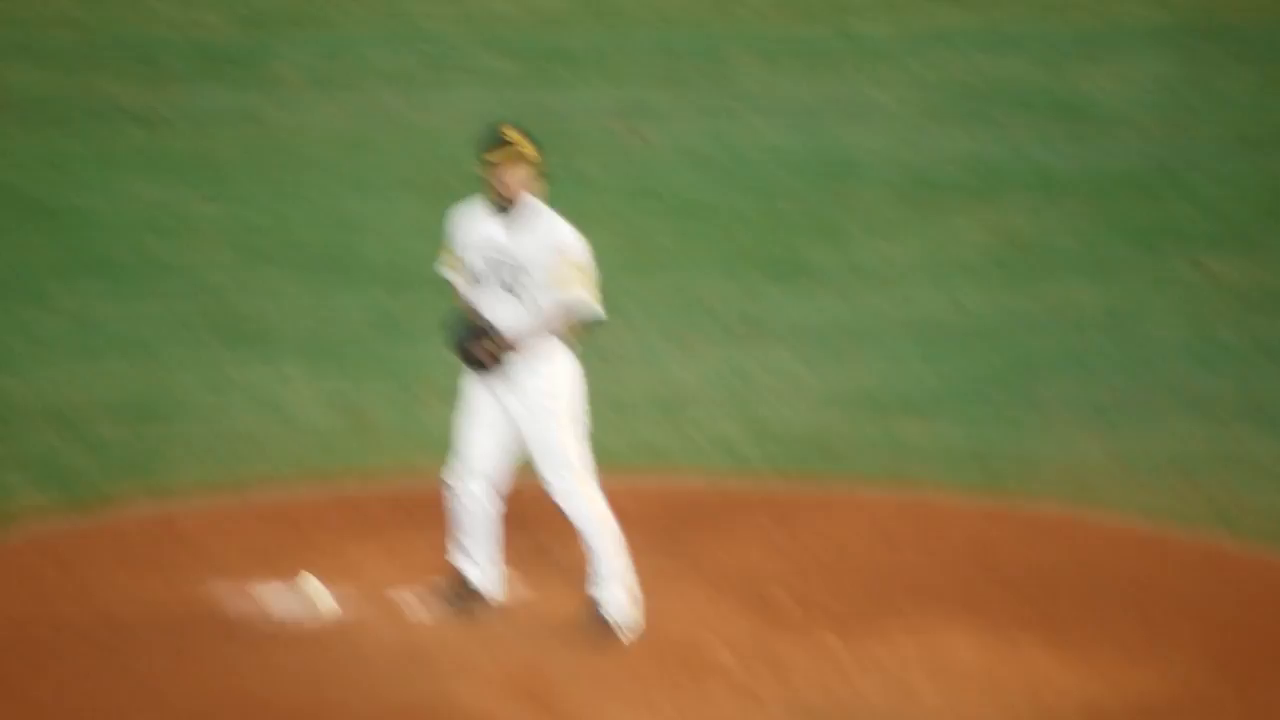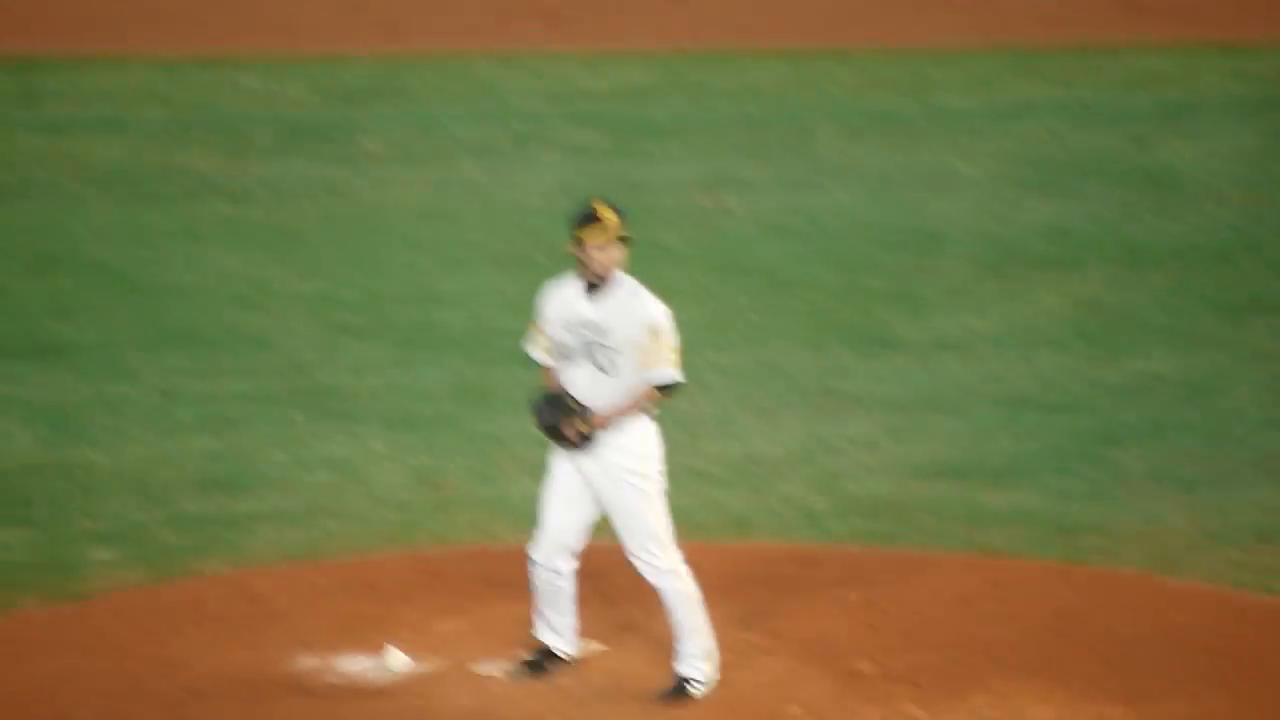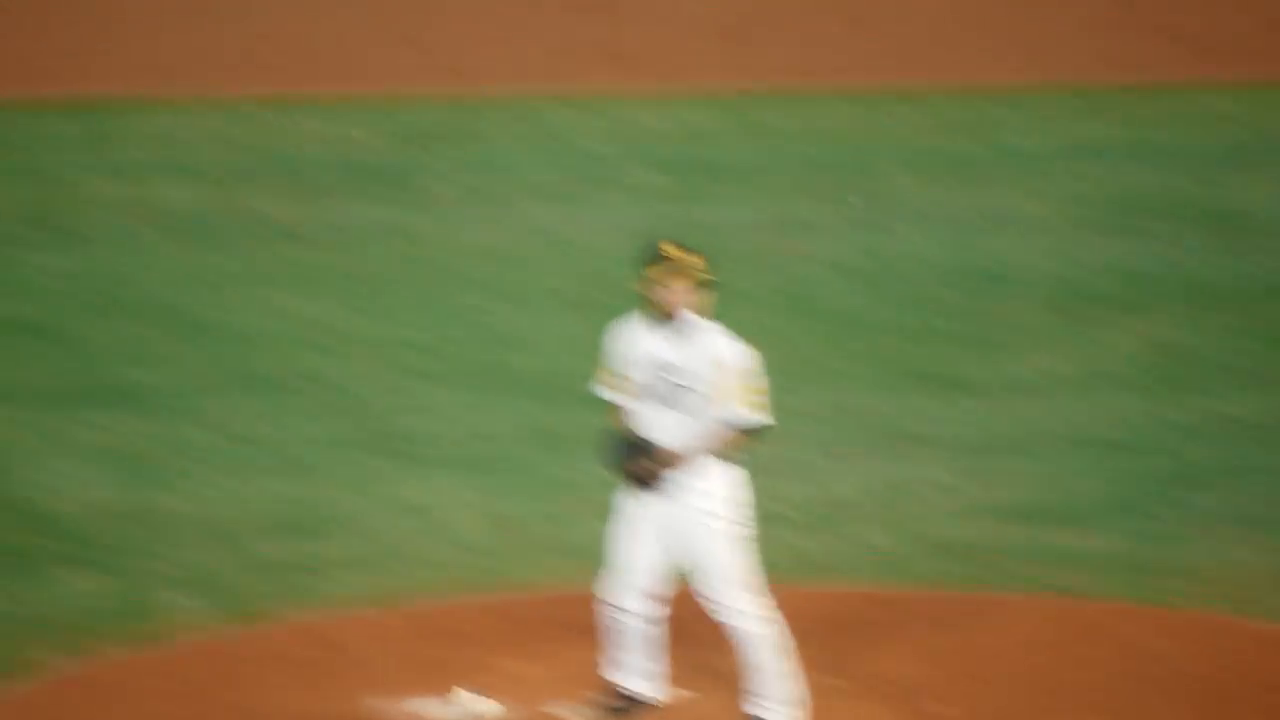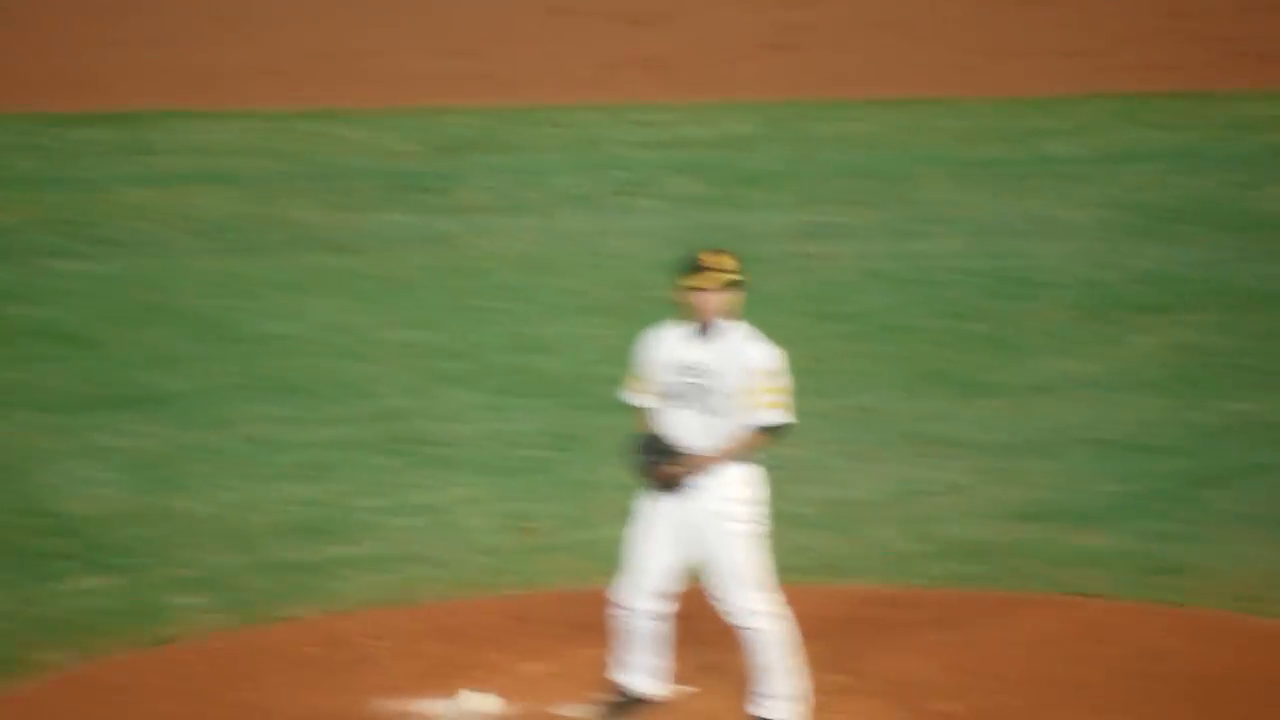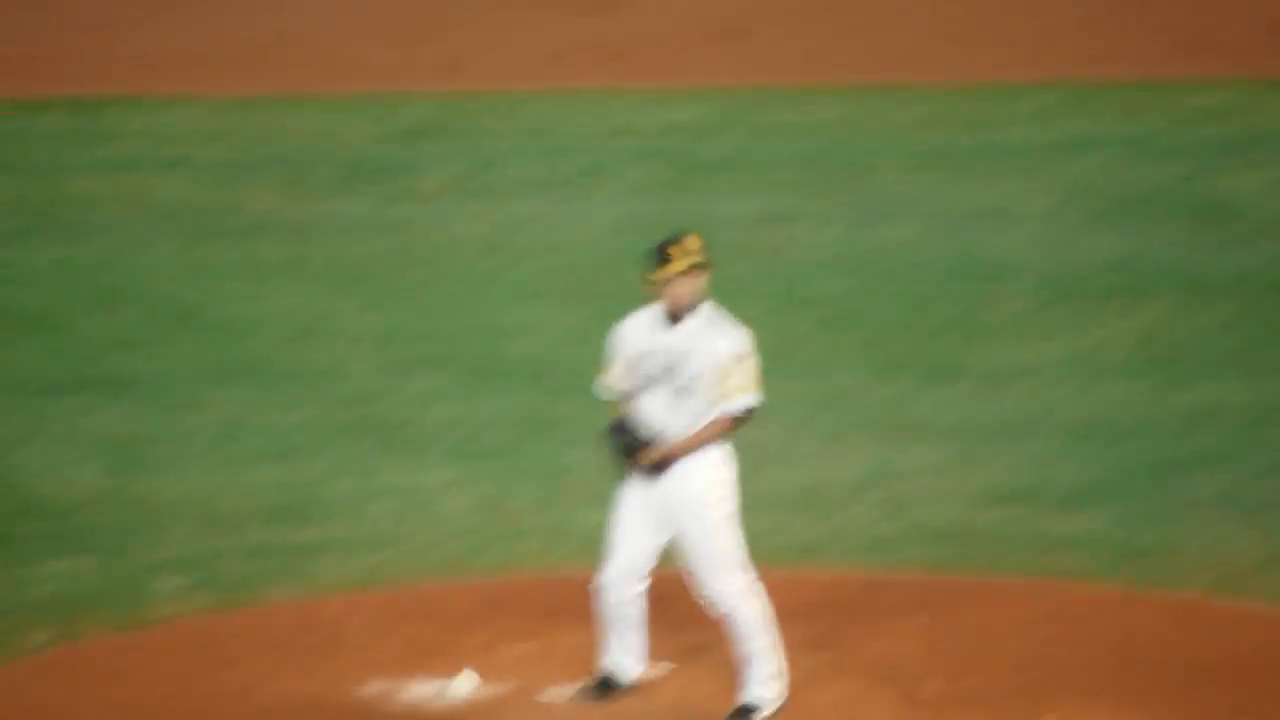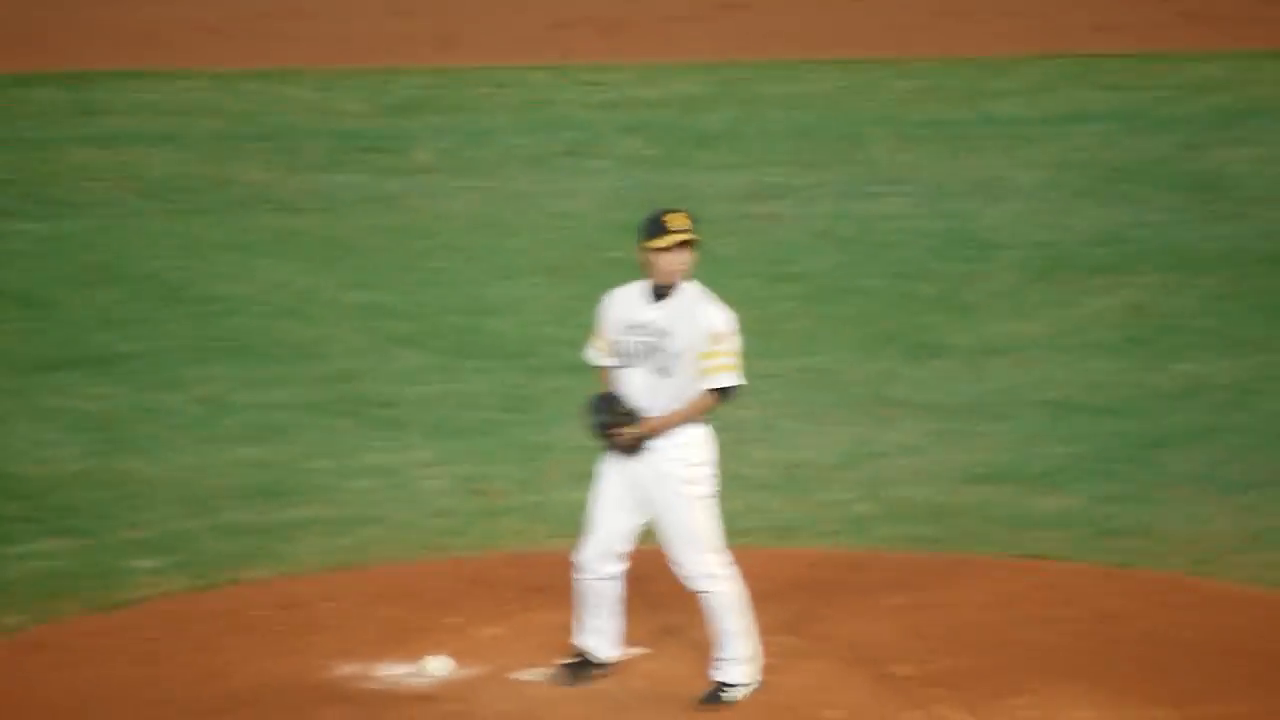
dt=0.1s
person 1, frame 1
left shoulder: (555, 233)
right shoulder: (464, 221)
left elbow: (577, 310)
left wrist: (515, 344)
right wrist: (471, 332)
left hip: (541, 367)
right hip: (486, 370)
left knee: (572, 485)
right knee: (470, 477)
left ankle: (617, 599)
right ankle: (478, 577)
person 1, frame 2
left shoulder: (645, 308)
right shoulder: (555, 297)
left elbow: (663, 383)
left wrist: (603, 419)
left hip: (626, 443)
right hip: (572, 445)
left knee: (657, 558)
right knee: (549, 552)
left ankle: (697, 665)
right ankle: (557, 644)
person 1, frame 3
left shoulder: (723, 349)
right shoulder: (626, 336)
left elbow: (743, 427)
left wrist: (678, 459)
right wrist: (631, 450)
left hip: (706, 485)
right hip: (647, 485)
left knee: (737, 602)
right knee: (626, 591)
person 1, frame 4
left shoulder: (756, 353)
right shoulder: (659, 342)
left elbow: (766, 427)
left wrist: (703, 462)
left hip: (723, 487)
right hip: (667, 487)
left knee: (749, 602)
right knee: (637, 593)
person 1, frame 5
left shoulder: (725, 338)
right shoulder: (630, 330)
left elbow: (737, 412)
left wrist: (676, 448)
left hip: (699, 471)
right hip: (645, 472)
left knee: (728, 584)
right knee: (618, 577)
right ankle: (622, 668)
person 1, frame 6
left shoulder: (709, 314)
right shoulder: (618, 303)
left elbow: (719, 390)
left wrist: (654, 426)
left hip: (678, 450)
right hip: (624, 450)
left knee: (703, 565)
right knee: (595, 556)
left ankle: (737, 669)
right ankle: (597, 649)
